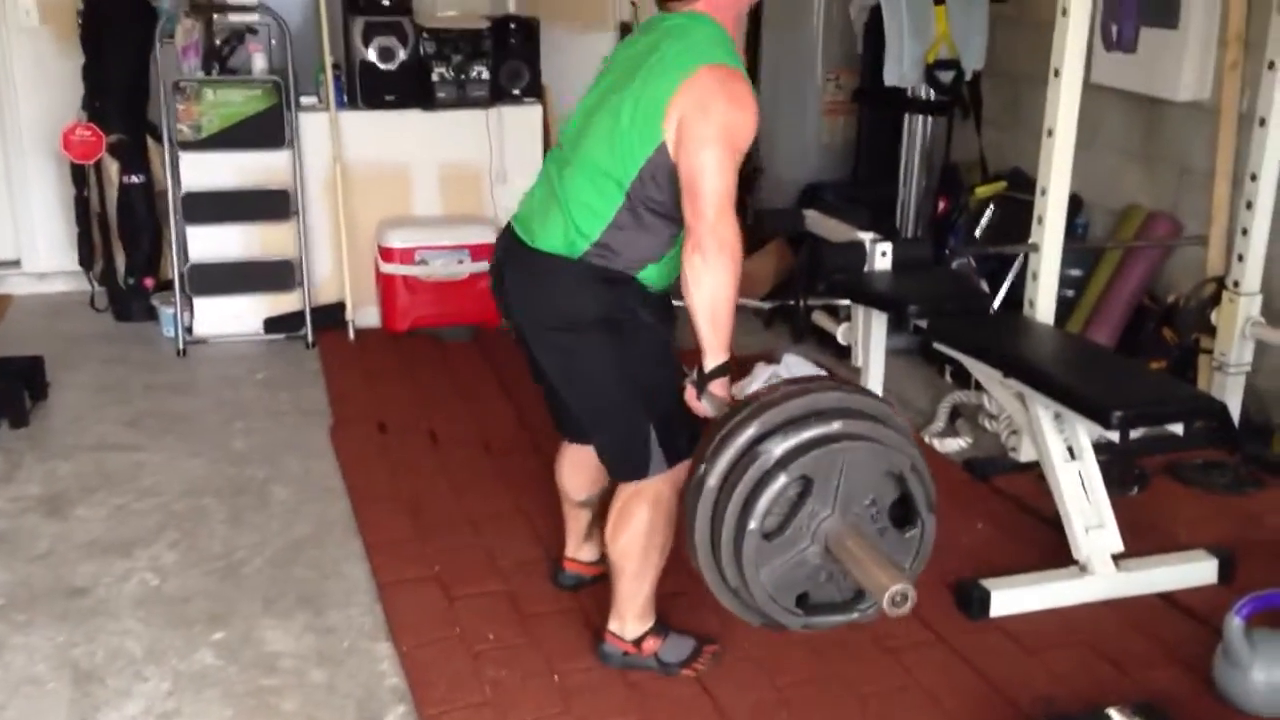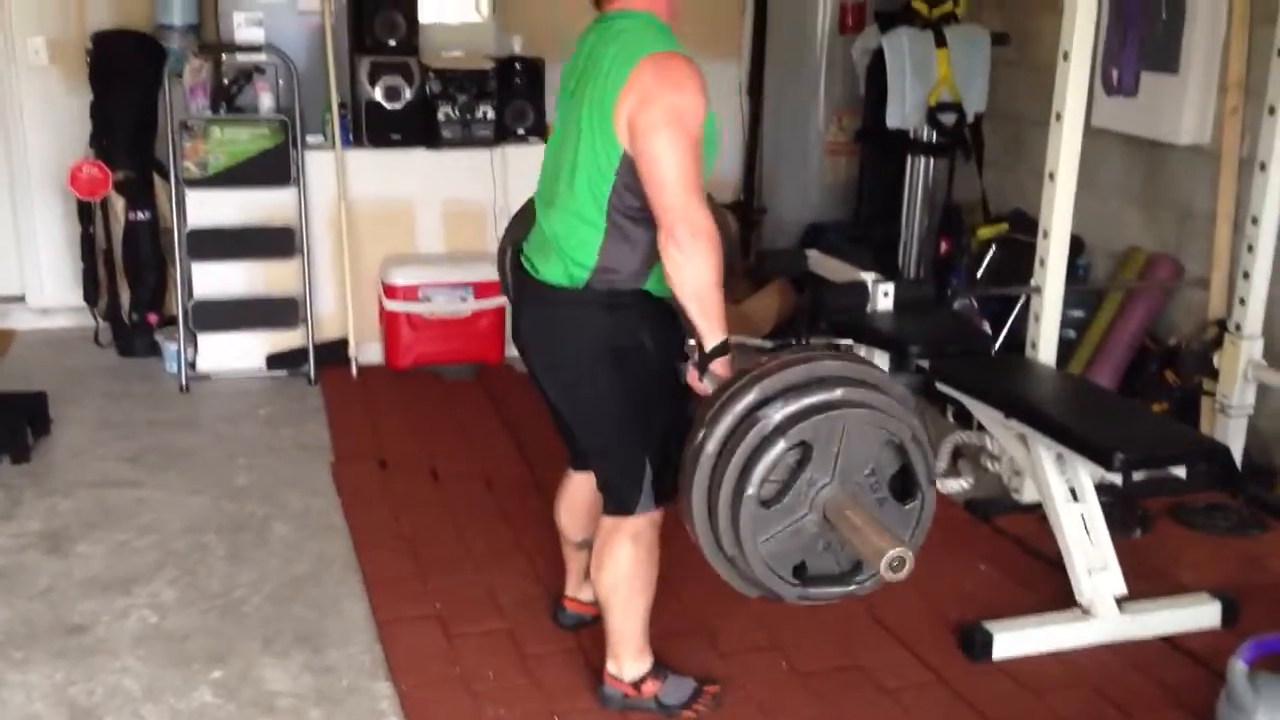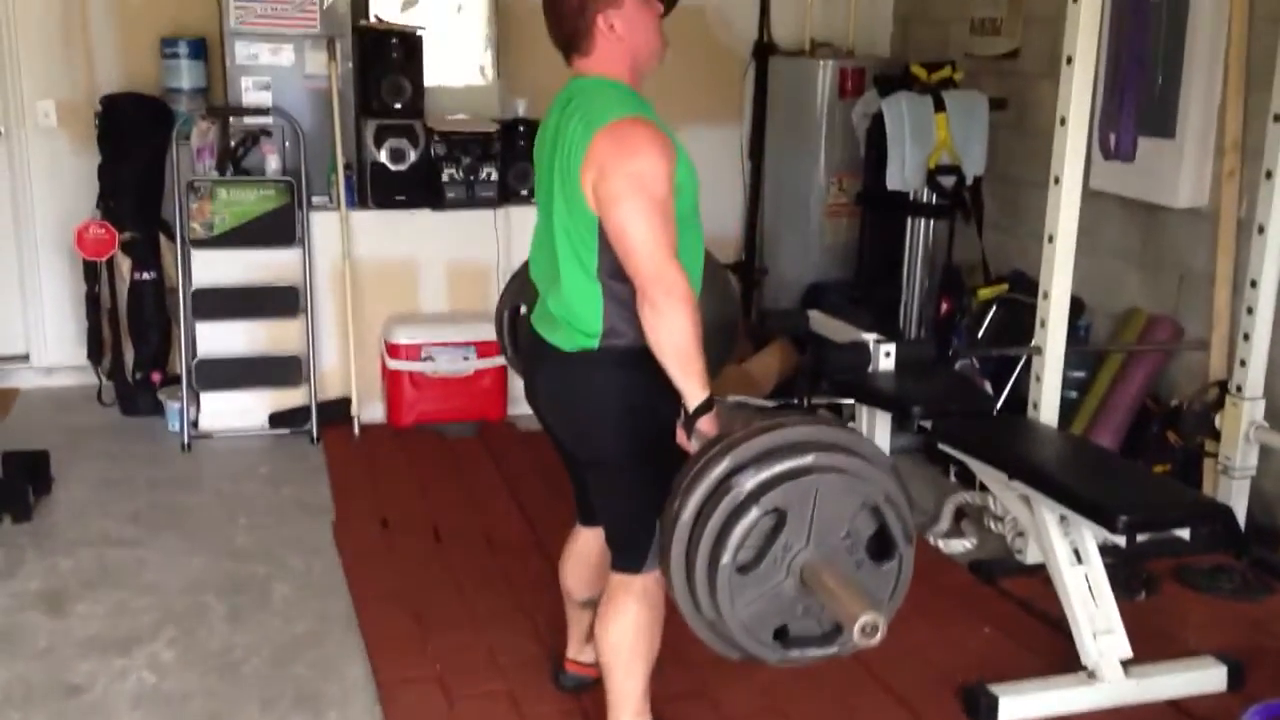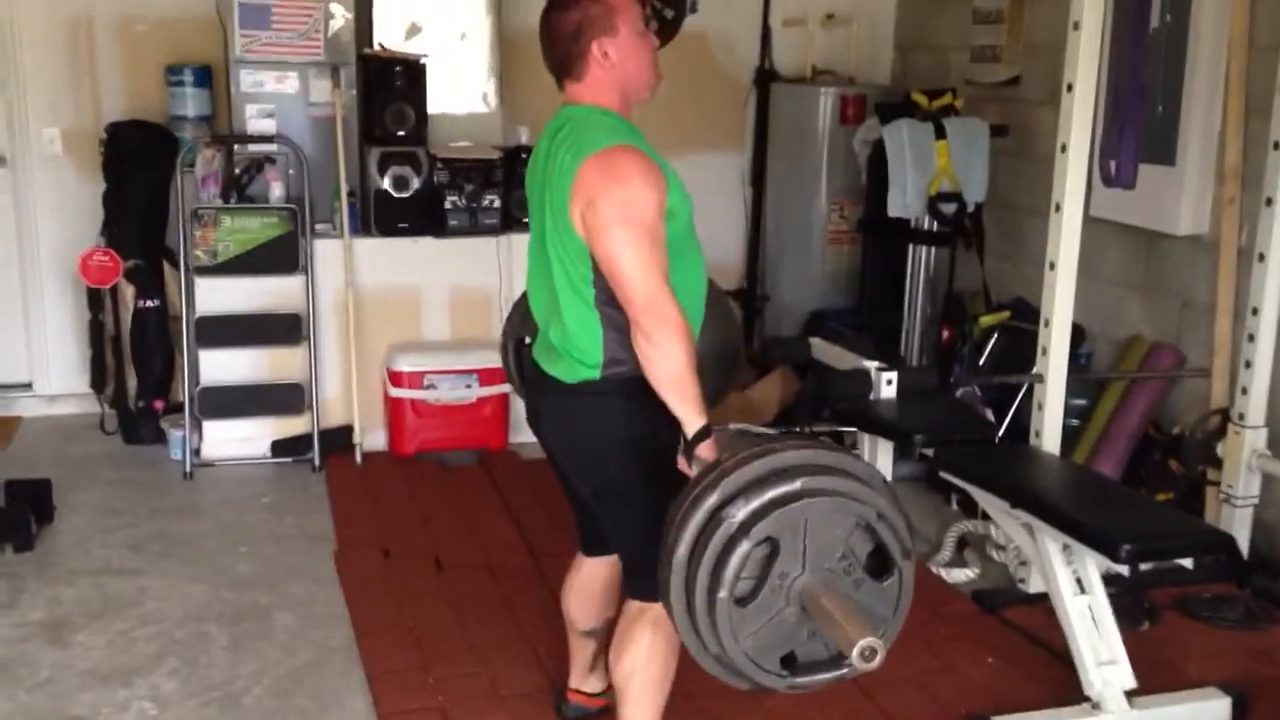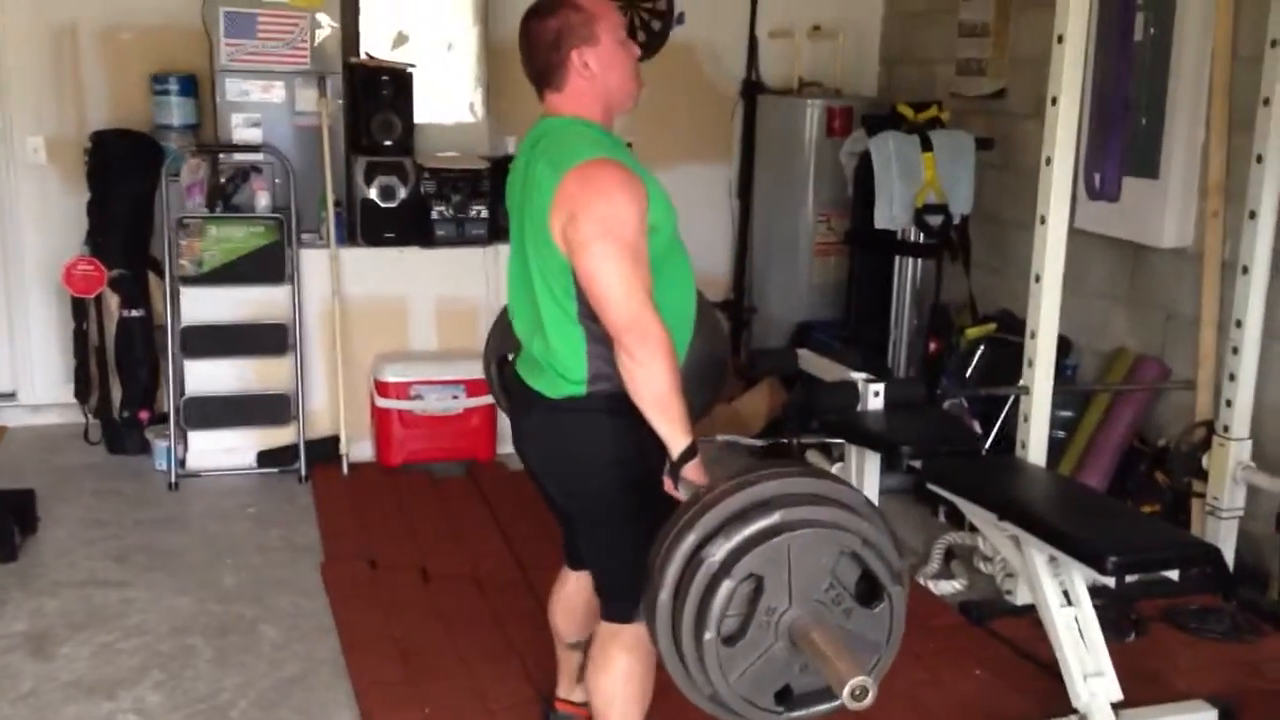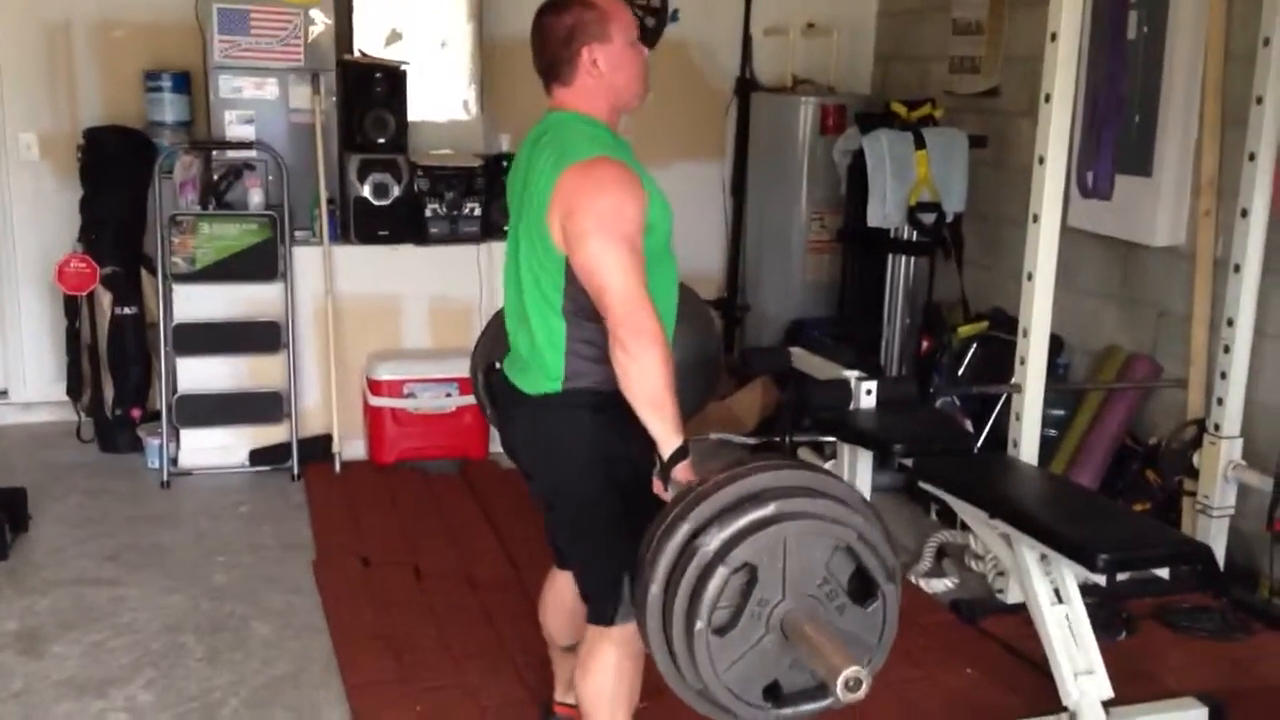
dt=0.3s
person 1, frame 1
right shoulder: (719, 85)
right elbow: (710, 236)
right wrist: (714, 367)
left hip: (532, 259)
right hip: (587, 290)
left knee: (589, 428)
right knee: (658, 461)
left ankle: (581, 554)
right ankle: (632, 633)
person 1, frame 2
right shoulder: (664, 69)
right elbow: (682, 223)
right wrist: (714, 345)
left hip: (548, 294)
right hip: (603, 315)
left knee: (593, 462)
right knee: (637, 498)
left ankle: (579, 592)
person 1, frame 3
left shoulder: (570, 110)
right shoulder: (628, 135)
right elbow: (658, 285)
right wrist: (700, 404)
left hip: (560, 354)
right hip: (612, 375)
left knee: (601, 522)
right knee: (647, 562)
left ankle: (580, 655)
person 1, frame 4
left shoulder: (561, 139)
right shoulder: (618, 164)
right elbow: (651, 313)
right wrist: (698, 430)
left hip: (563, 387)
right hip: (615, 406)
left knee: (602, 548)
right knee: (663, 589)
person 1, frame 5
left shoulder: (543, 149)
right shoulder: (598, 177)
right elbow: (634, 331)
right wrist: (684, 452)
left hip: (549, 405)
right hip: (598, 423)
left knee: (589, 566)
right knee: (637, 606)
person 1, frame 6
left shoulder: (546, 144)
right shoulder: (598, 173)
right elbow: (630, 326)
right wrist: (673, 450)
left hip: (539, 401)
right hip: (582, 419)
left knee: (578, 564)
right knee: (626, 605)
